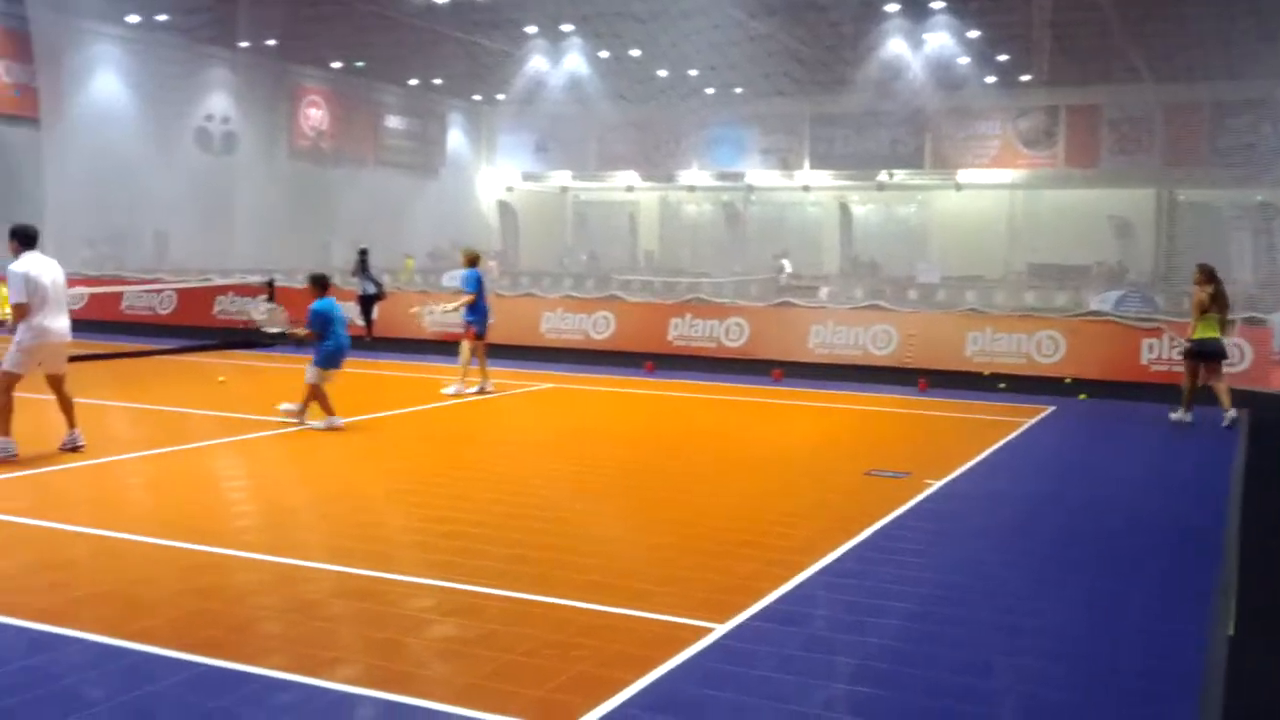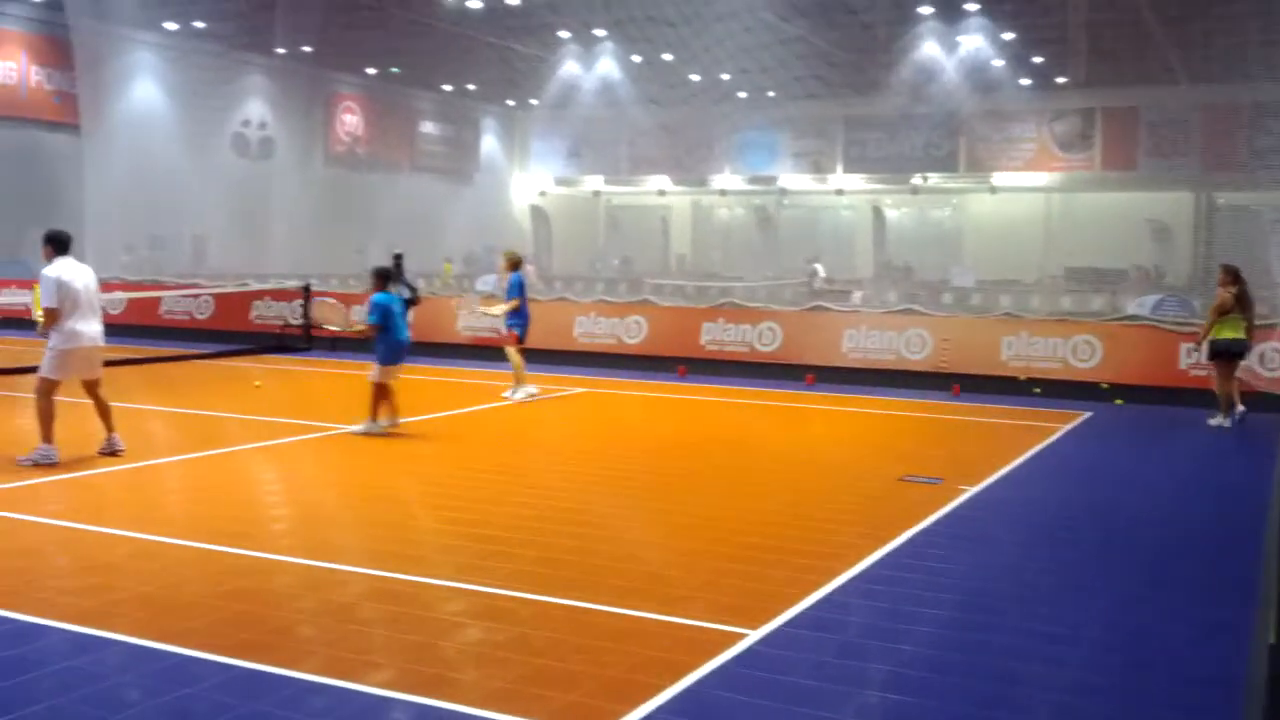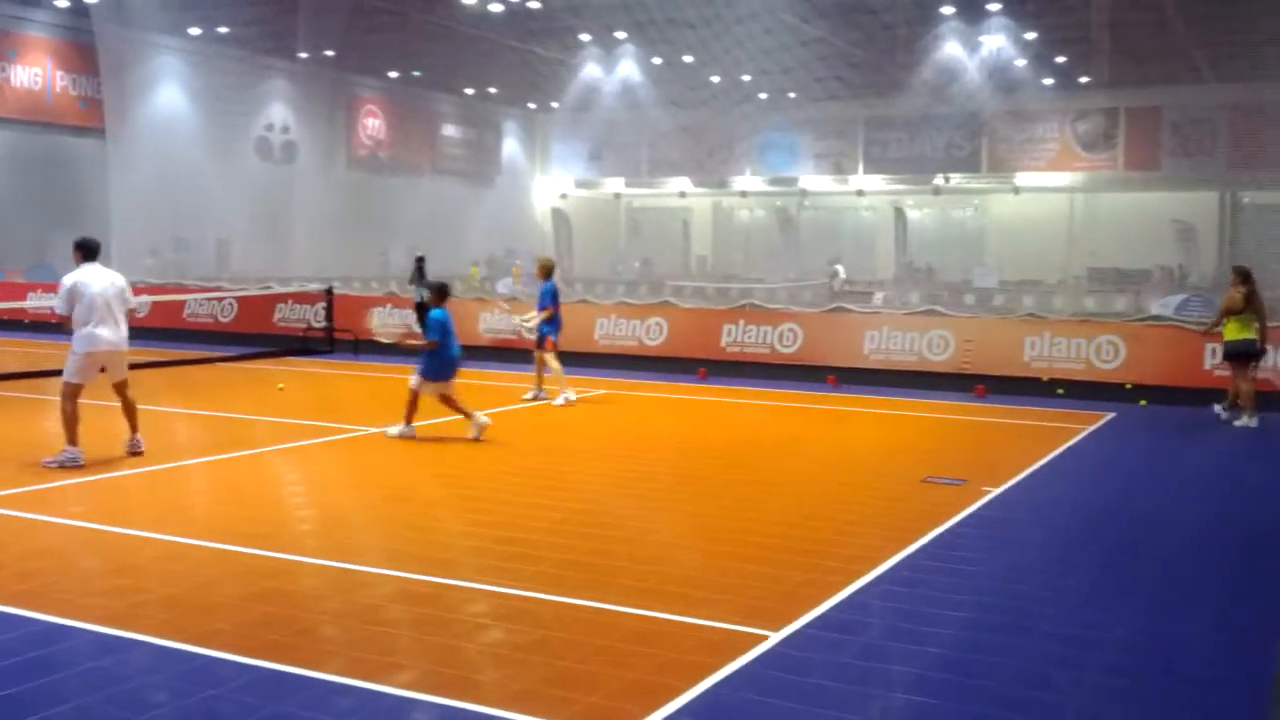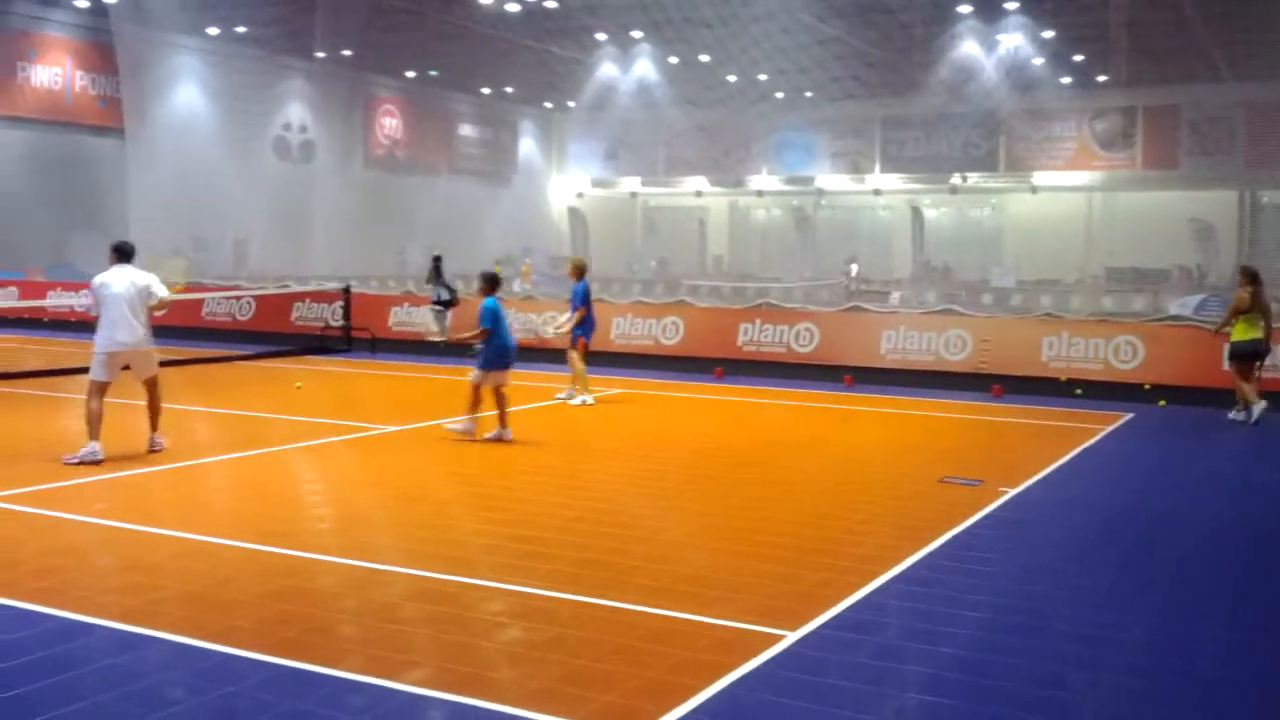
dt=0.2s
person 1, frame 1
right shoulder: (54, 264)
left elbow: (20, 310)
left hip: (33, 336)
right hip: (60, 334)
right knee: (59, 385)
right ankle: (74, 435)
person 1, frame 2
left shoulder: (50, 273)
right shoulder: (87, 270)
left elbow: (51, 314)
left wrist: (43, 327)
left hip: (66, 342)
right hip: (93, 339)
left knee: (43, 392)
right knee: (94, 390)
left ankle: (47, 450)
right ankle: (113, 440)
person 1, frame 3
left shoulder: (70, 280)
right shoulder: (117, 277)
left elbow: (63, 317)
right elbow: (130, 311)
left hip: (88, 345)
right hip: (117, 343)
left knee: (68, 396)
right knee: (123, 390)
left ankle: (73, 452)
right ankle: (135, 440)
person 1, frame 4
left shoulder: (99, 280)
right shoulder: (147, 278)
left elbow: (97, 313)
right elbow: (164, 301)
right wrist: (145, 308)
left hip: (109, 344)
right hip: (141, 343)
left knee: (95, 395)
right knee: (153, 386)
left ankle: (93, 447)
right ankle: (155, 437)
